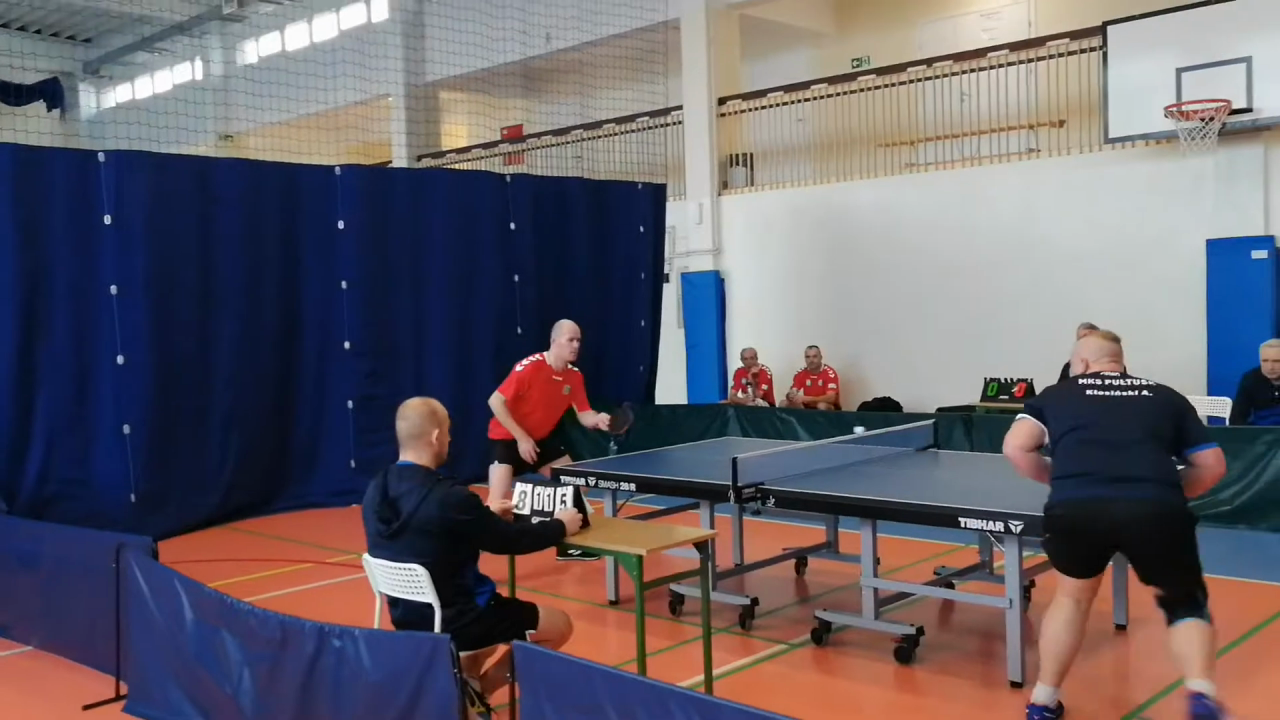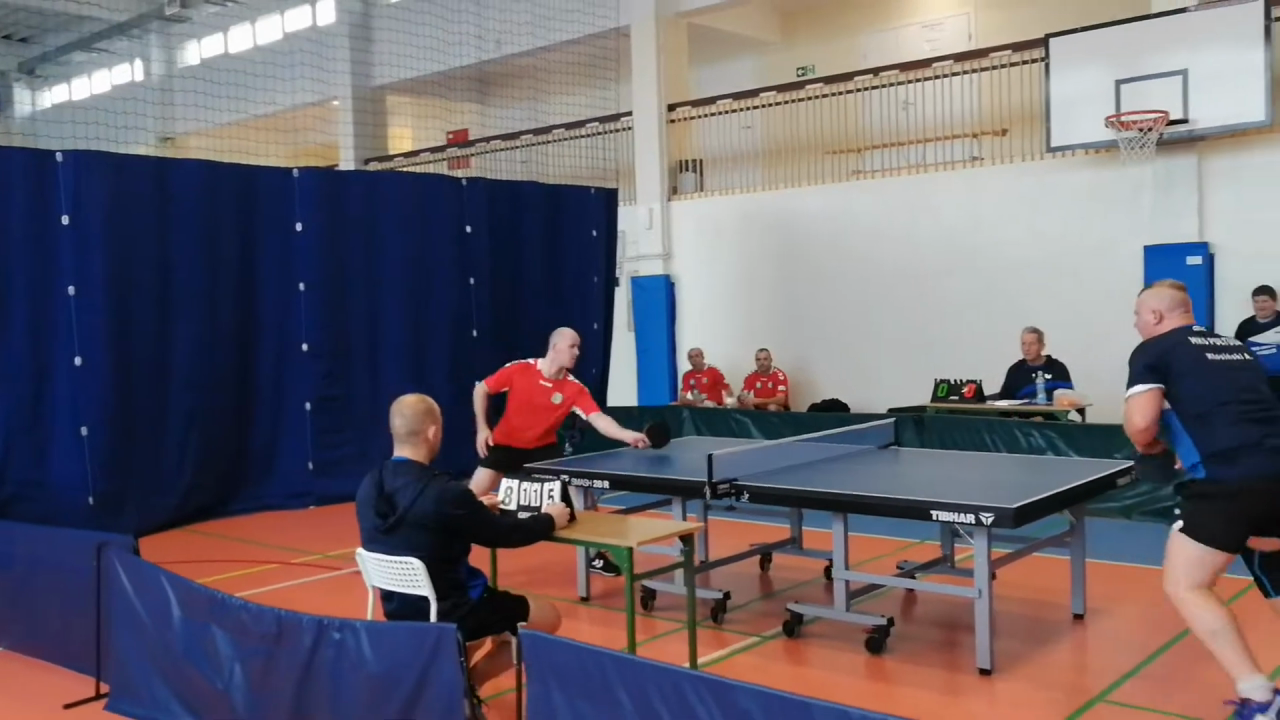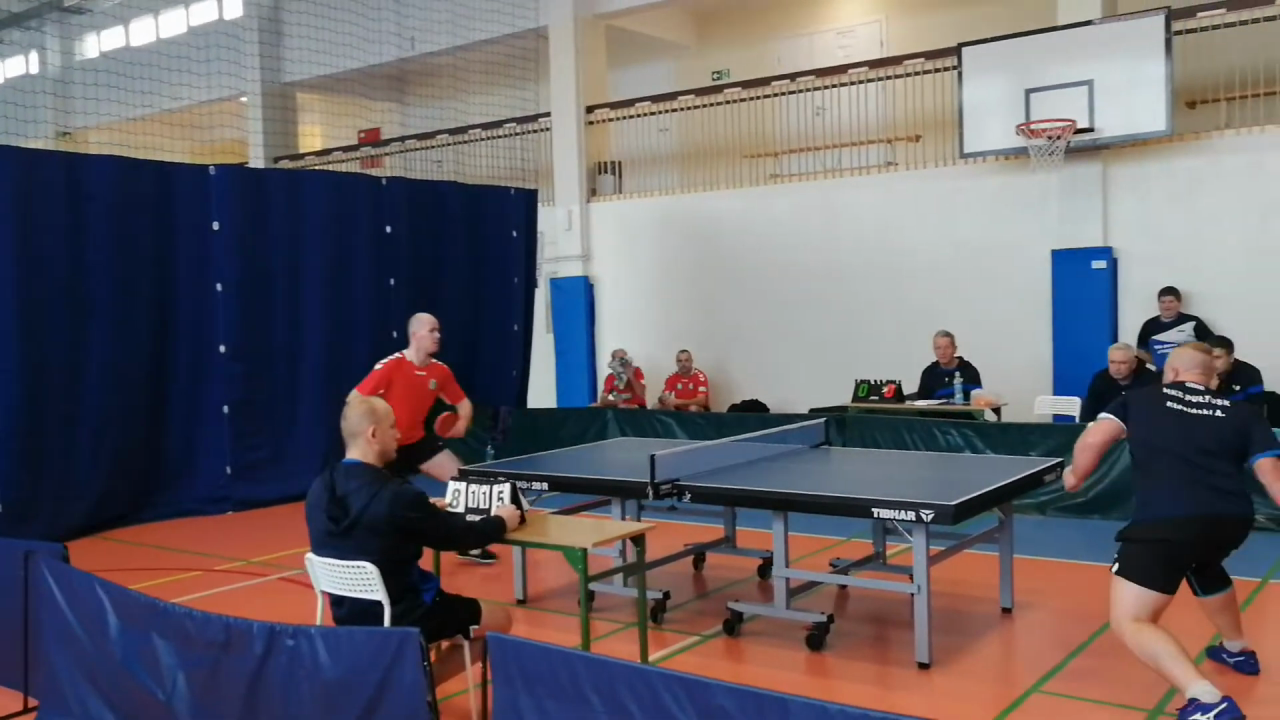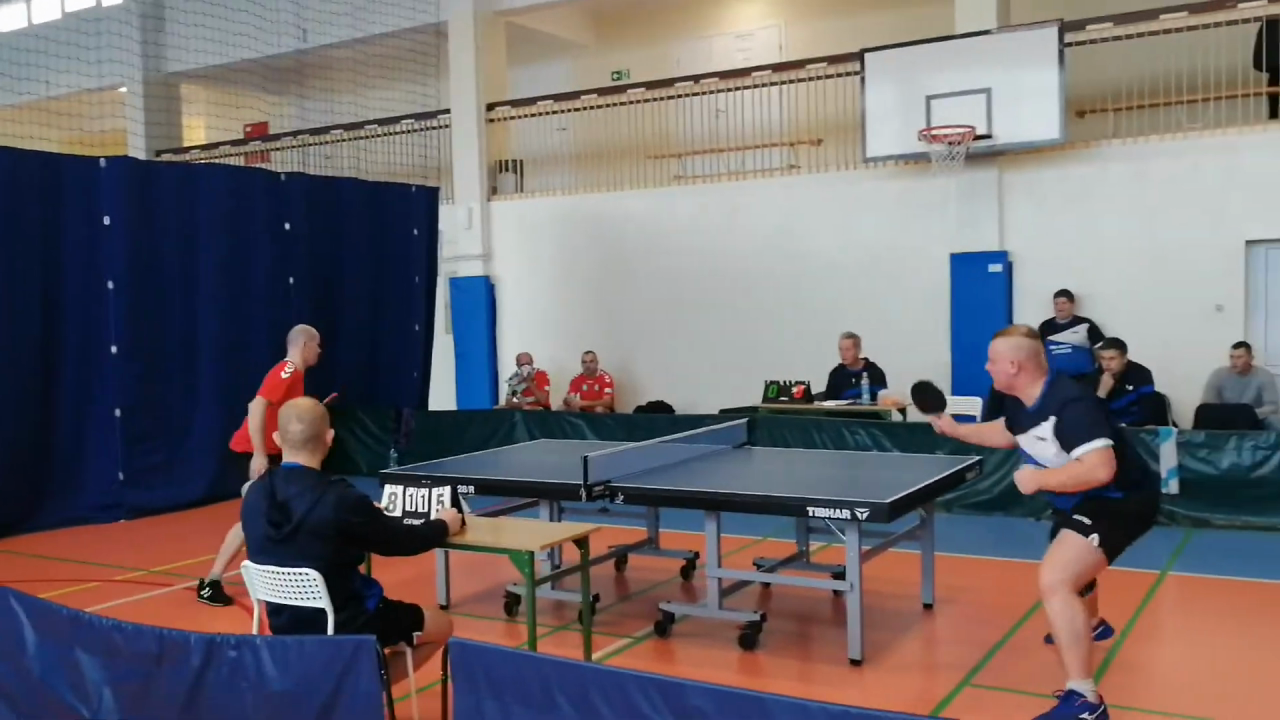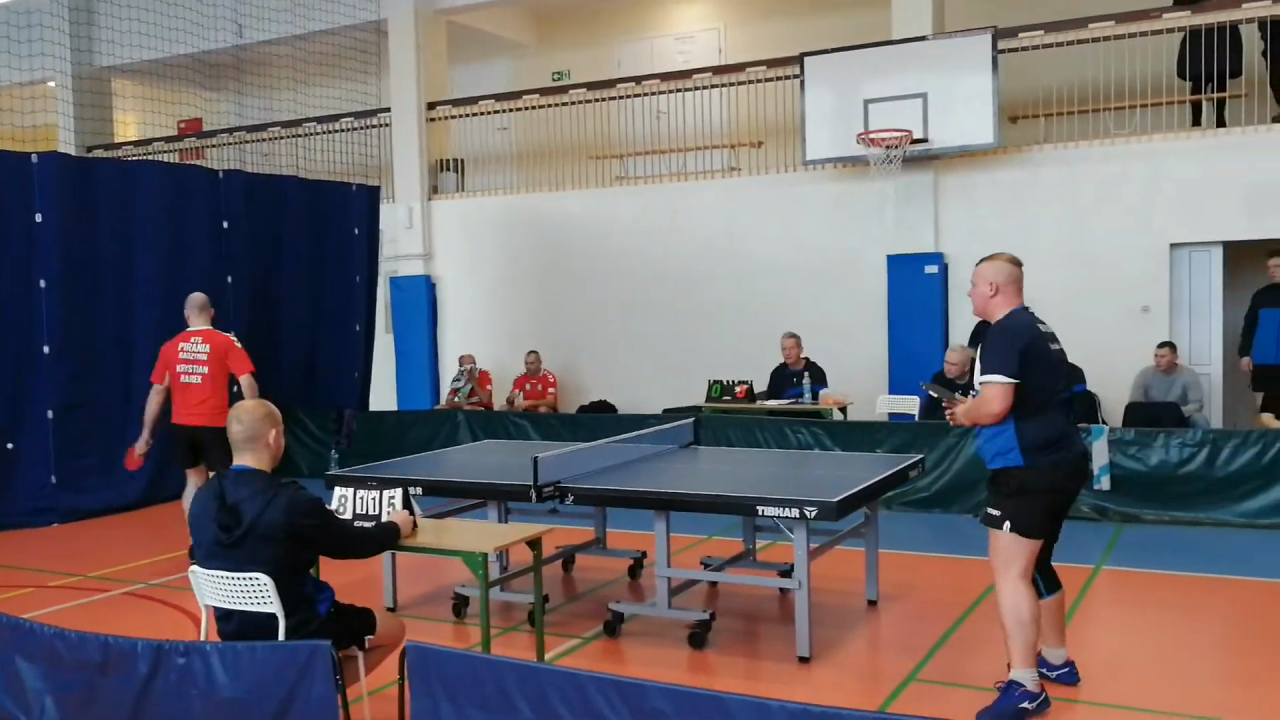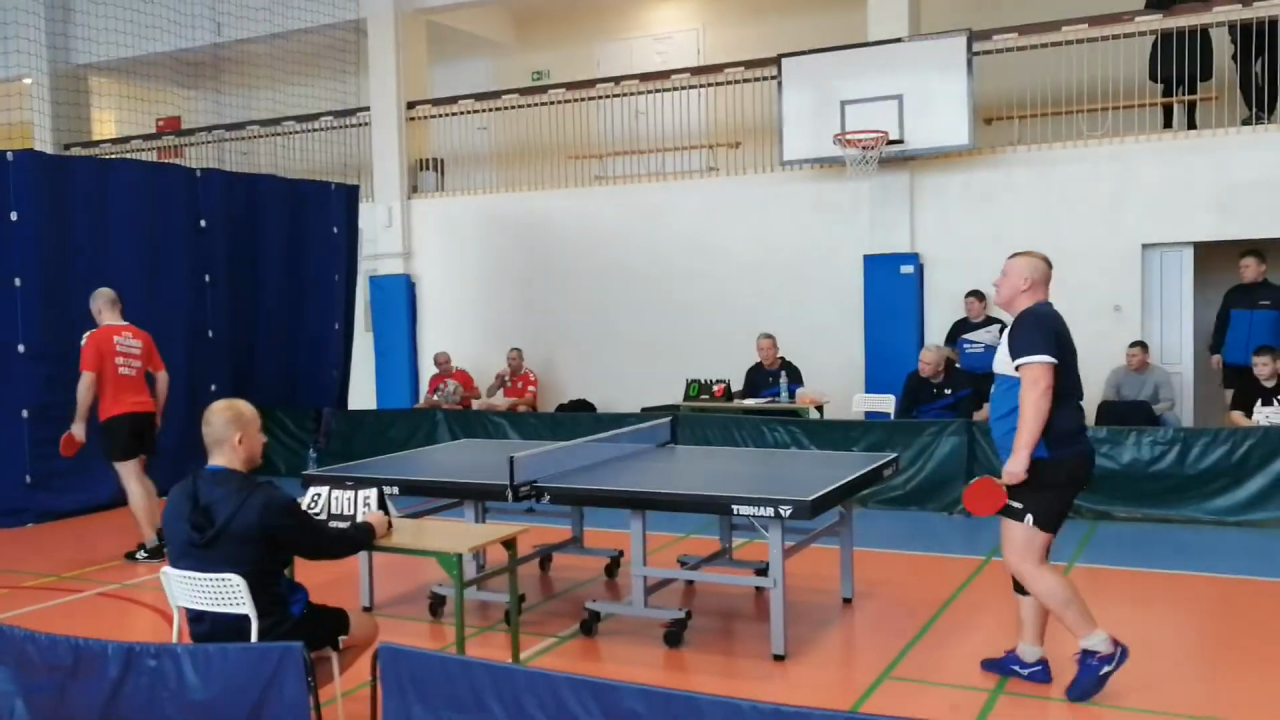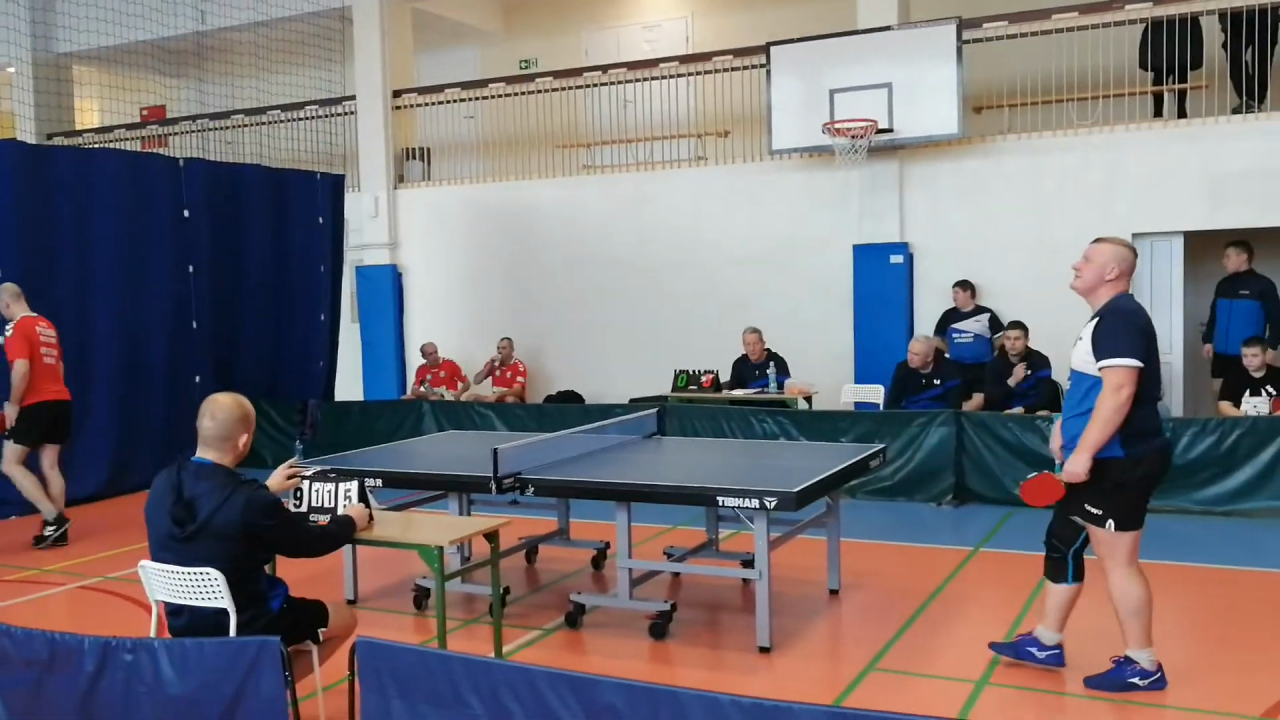
dt=0.5s
person 1, frame 1
left shoulder: (1057, 393)
right shoulder: (1166, 397)
left elbow: (1015, 450)
right elbow: (1211, 466)
left hip: (1074, 507)
right hip: (1156, 507)
left knee: (1072, 598)
right knee: (1185, 606)
person 1, frame 2
left shoulder: (1153, 350)
right shoulder: (1236, 348)
left elbow: (1141, 421)
left wrist: (1147, 445)
left hip: (1229, 481)
left knee: (1185, 586)
person 1, frame 3
left shoulder: (1142, 399)
right shoulder: (1243, 414)
left elbow: (1095, 440)
left wrist: (1075, 473)
left hip: (1165, 523)
right hip: (1230, 517)
left knee: (1129, 620)
right knee: (1198, 563)
right ankle: (1238, 649)
person 1, frame 4
left shoulder: (1072, 403)
right shoulder: (1019, 401)
left elbow: (1100, 468)
right elbow: (1004, 434)
left wrist: (1037, 479)
right wrist: (953, 429)
left hip: (1122, 502)
right hip: (1086, 503)
left knee: (1053, 581)
right knee: (1059, 570)
right ankle: (1087, 624)
person 1, frame 5
left shoulder: (1004, 333)
right shoulder: (1036, 329)
left elbow: (995, 405)
left wrist: (964, 414)
right wrist: (974, 408)
left hip: (1029, 471)
right hip: (1058, 462)
left knee: (1010, 574)
right knee: (1033, 566)
right ankle: (1056, 660)
person 1, frame 6
left shoulder: (1032, 321)
right shoulder: (1040, 322)
left elbow: (1039, 388)
left wrist: (1020, 454)
left hip: (1047, 462)
right hip: (1051, 459)
left knee: (1021, 561)
right knee: (1030, 560)
left ankle: (1099, 647)
right ankle: (1029, 656)
person 1, frame 7
left shoulder: (1119, 319)
right shoulder: (1109, 318)
left elbow: (1120, 390)
left wrist: (1084, 452)
right wrist: (1066, 425)
left hip: (1119, 461)
right hip: (1105, 460)
left knee: (1116, 560)
right knee: (1061, 545)
left ankle: (1143, 665)
right ankle: (1045, 640)
person 2, frame 1
left shoulder: (377, 490)
right shoulder: (448, 497)
right elbow: (511, 540)
left wrist: (484, 515)
right wrist: (560, 526)
left hip: (408, 613)
right hip: (452, 620)
left knee: (497, 607)
right knee: (559, 625)
left ankle: (466, 682)
right ankle: (472, 692)
person 2, frame 2
left shoulder: (370, 486)
right shoulder: (443, 492)
right elbow: (504, 534)
left wrist: (474, 511)
right wrist: (549, 520)
left hip: (400, 607)
right hip: (445, 612)
left knee: (492, 601)
right knee: (548, 617)
person 2, frame 3
left shoulder: (320, 489)
right shoulder: (395, 495)
right elbow: (458, 537)
left wrist: (424, 511)
right wrist: (500, 522)
left hip: (348, 612)
right hip: (399, 616)
right knee: (499, 620)
person 2, frame 4
left shoulder: (255, 495)
right shoulder: (339, 499)
right elbow: (400, 542)
left wrist: (363, 514)
right wrist: (442, 526)
left hip: (285, 623)
right hip: (340, 625)
right knee: (441, 625)
person 2, frame 5
left shoulder: (204, 498)
right shoulder: (290, 502)
right elbow: (353, 544)
left wrist: (317, 518)
right wrist: (394, 528)
right hip: (293, 631)
right knee: (393, 628)
person 2, frame 6
left shoulder: (178, 498)
right shoulder: (265, 503)
right elbow: (328, 546)
left wrist: (293, 515)
right wrist: (369, 529)
right hip: (265, 632)
right knee: (366, 627)
person 2, frame 7
left shoulder: (163, 484)
right shoulder: (251, 502)
right elbow: (311, 543)
right wrist: (350, 522)
left hip: (183, 622)
right hip: (242, 627)
right knee: (344, 618)
person 3, frame 1
left shoulder: (574, 376)
right shoulder: (529, 367)
left elbow: (585, 414)
right elbow: (496, 402)
left wrist: (600, 419)
right wrist: (520, 437)
left hip: (541, 440)
right hip: (509, 441)
left knee: (576, 486)
right knee: (499, 501)
left ankle: (569, 545)
person 3, frame 2
left shoulder: (574, 388)
right shoulder: (518, 370)
left elbow: (598, 419)
right elbow: (481, 389)
left wrist: (628, 435)
right wrist: (482, 428)
left hip: (543, 448)
right hip: (504, 444)
left ankle: (595, 555)
person 3, frame 3
left shoulder: (440, 370)
right shoulder: (390, 366)
left elbow: (462, 401)
right elbow: (354, 399)
left wrist: (463, 422)
left hip: (419, 439)
person 3, frame 4
left shoulder: (293, 374)
right shoulder: (287, 373)
right elbow: (257, 406)
right wrist: (258, 454)
left hip: (272, 453)
right hip: (250, 453)
right ankle: (211, 581)
person 3, frame 5
left shoulder: (171, 347)
right shoulder: (227, 342)
left elbow: (156, 393)
right elbow: (247, 383)
left wrist: (145, 434)
left hip: (181, 425)
right hip: (215, 425)
left knee: (194, 481)
person 3, frame 6
left shoulder: (94, 338)
right shoulder: (143, 337)
left elbow: (87, 382)
right elbow: (162, 377)
left wrist: (79, 421)
right wrist: (156, 412)
left hip: (116, 417)
right hip: (144, 414)
left knee: (131, 482)
right knee: (138, 476)
left ankle: (152, 546)
right ankle: (158, 530)
person 3, frame 7
right shoulder: (48, 326)
left elbow: (22, 368)
left hip: (36, 405)
right hip: (61, 402)
right knee: (50, 467)
left ankle: (54, 518)
right ankle: (58, 529)
